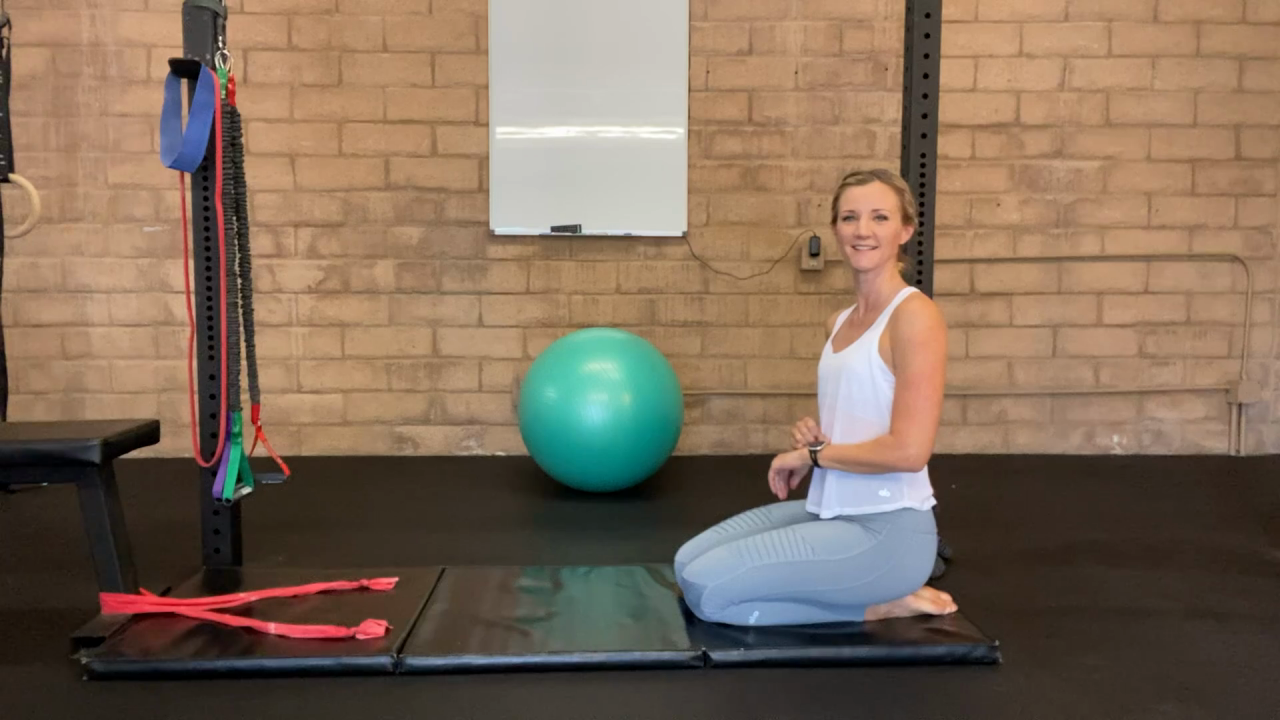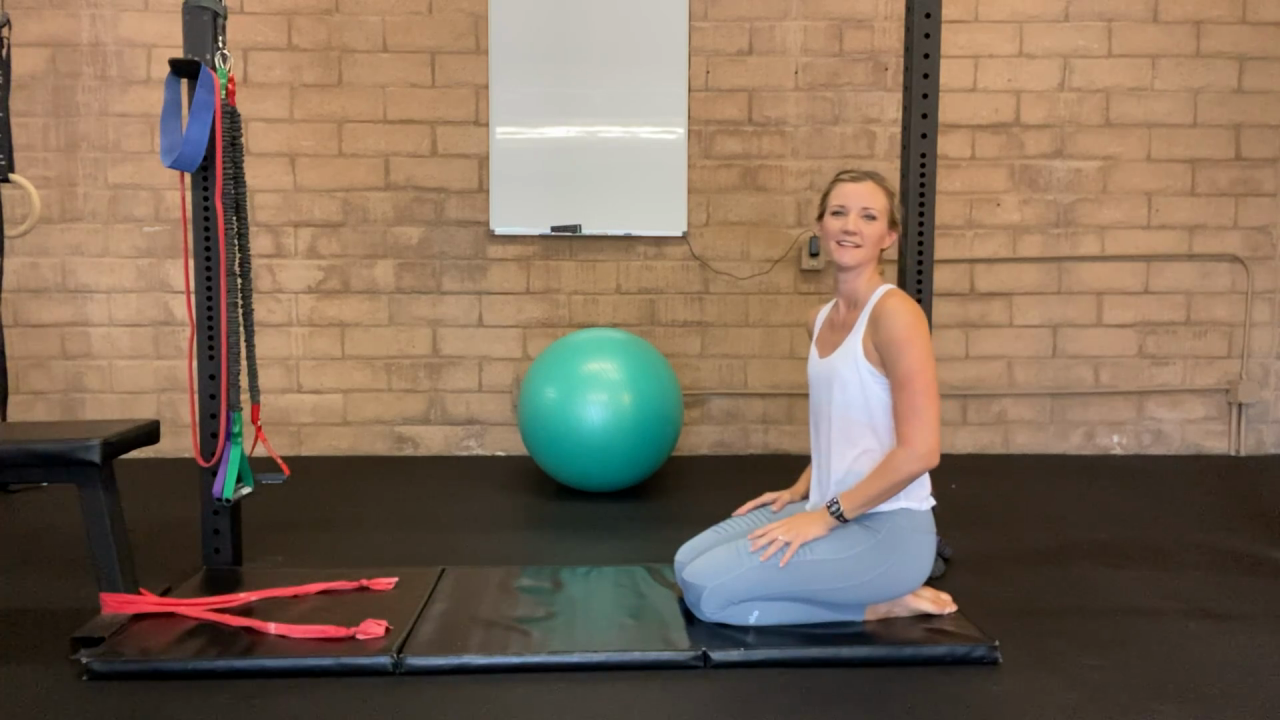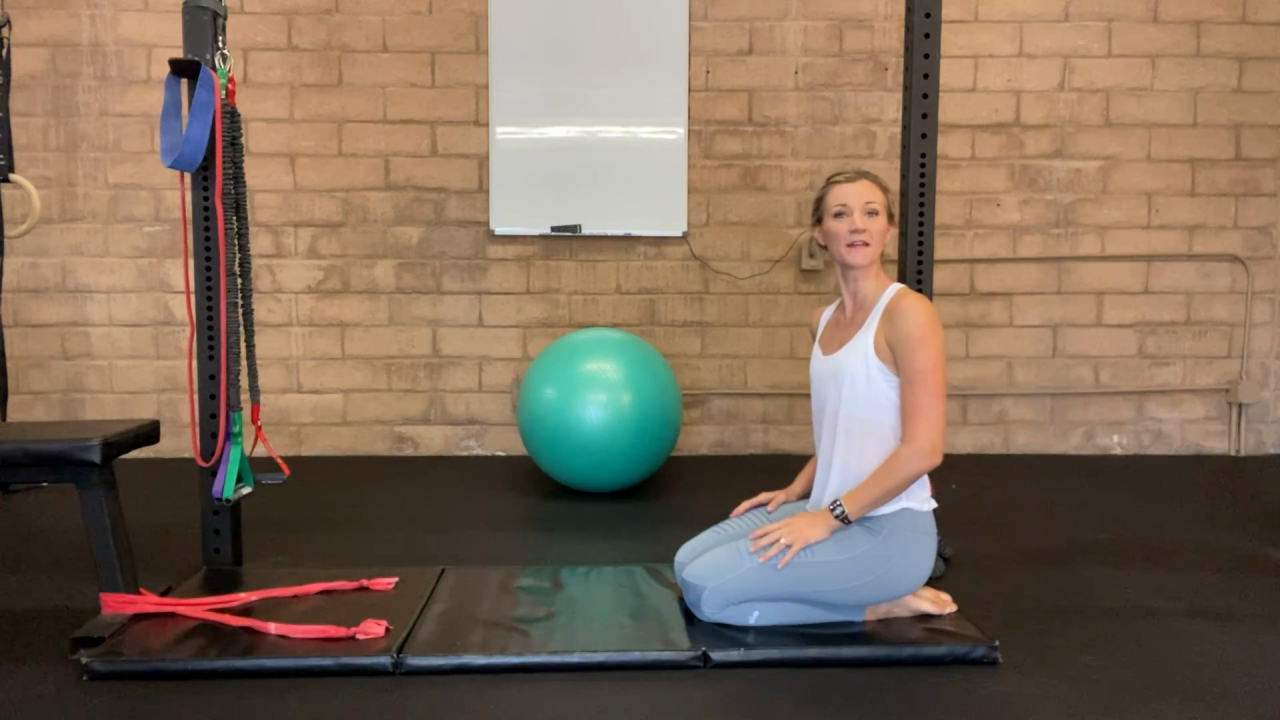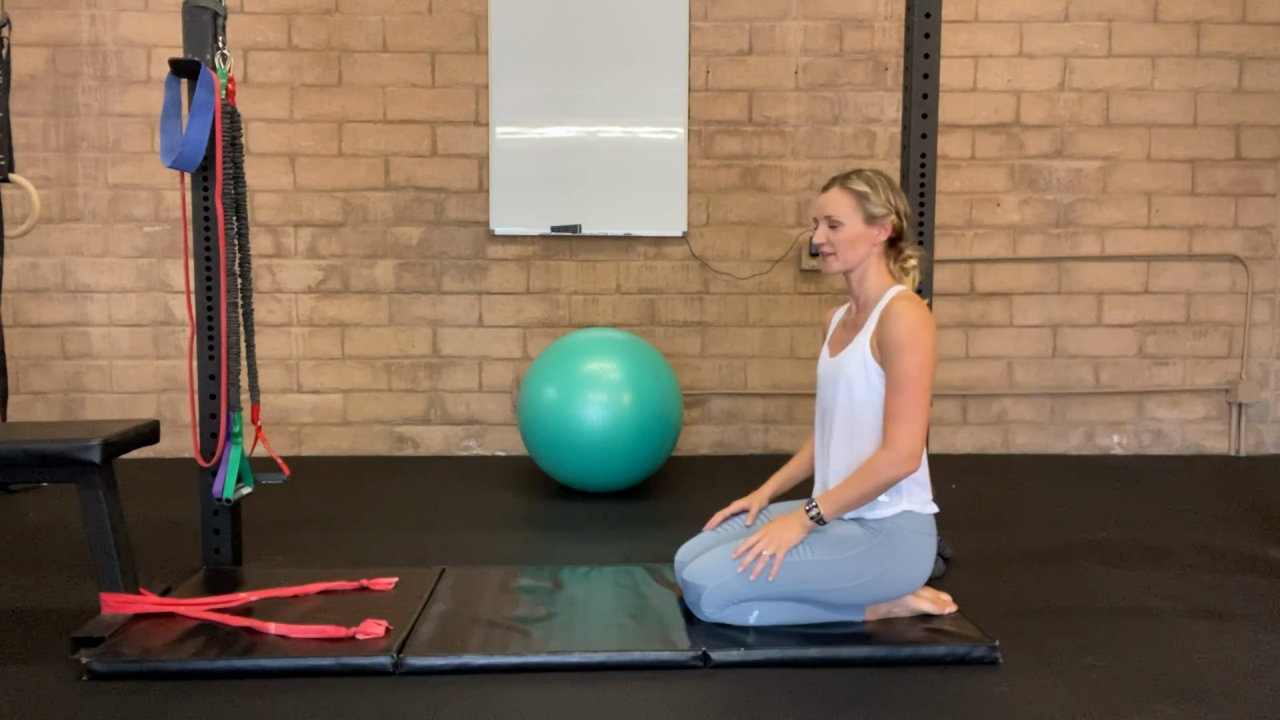
dt=1s
person 1, frame 1
left shoulder: (914, 315)
right shoulder: (839, 322)
left elbow: (909, 450)
left wrist: (811, 453)
right wrist: (809, 436)
left hip: (887, 532)
right hip: (829, 511)
left knee: (707, 589)
right knee: (689, 564)
left ankle: (880, 604)
right ankle: (872, 592)
person 1, frame 2
left shoulder: (895, 313)
right shoulder: (821, 318)
left elbow: (921, 450)
left wrist: (826, 516)
right wrist: (800, 491)
left hip: (886, 531)
right hip: (835, 511)
left knee: (708, 590)
right knee: (689, 564)
left ankle: (878, 603)
right ankle: (871, 594)
person 1, frame 3
left shoulder: (907, 312)
right shoulder: (823, 320)
left elbow: (924, 449)
left wrist: (829, 518)
right wrist: (793, 493)
left hip: (888, 531)
right hip: (833, 513)
left knee: (708, 592)
right knee: (689, 566)
left ankle: (878, 605)
right ankle: (871, 593)
person 1, frame 4
left shoulder: (903, 316)
right shoulder: (838, 319)
left elbow: (902, 455)
left wrist: (805, 518)
right wrist: (767, 491)
left hip: (888, 533)
right hip: (841, 516)
left knee: (707, 590)
right knee: (689, 564)
left ankle: (879, 604)
right ankle: (869, 593)
